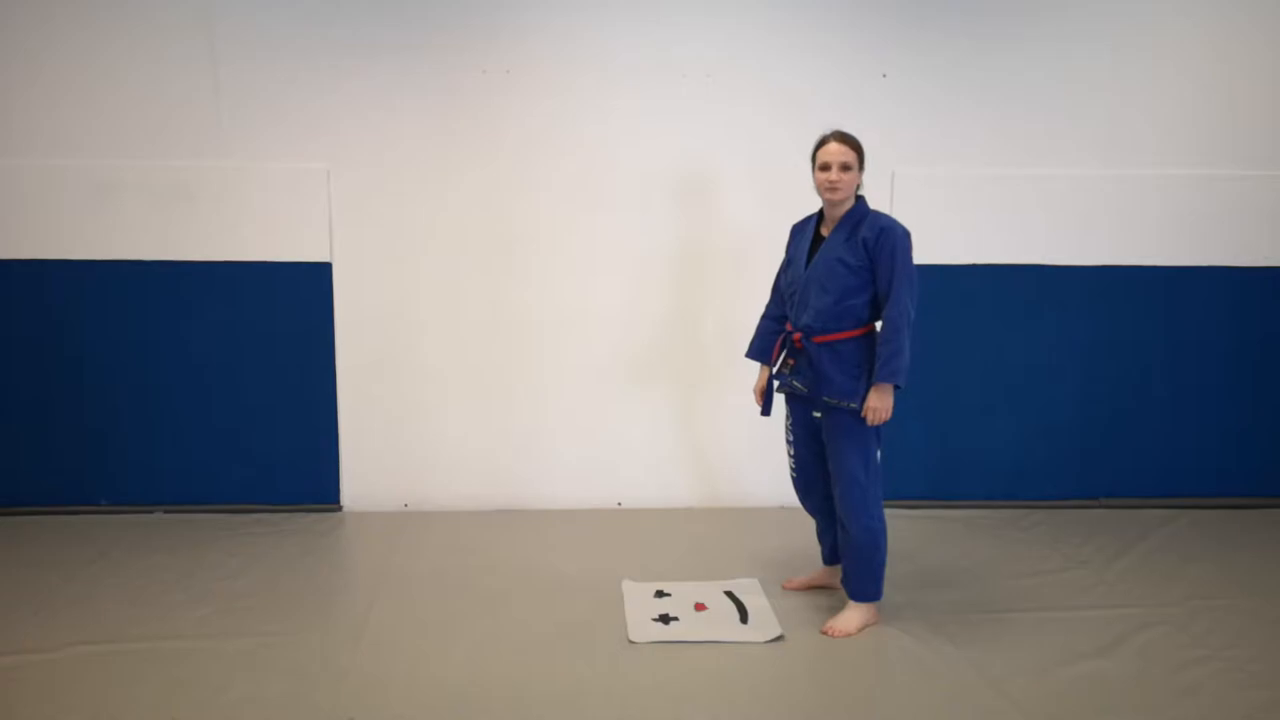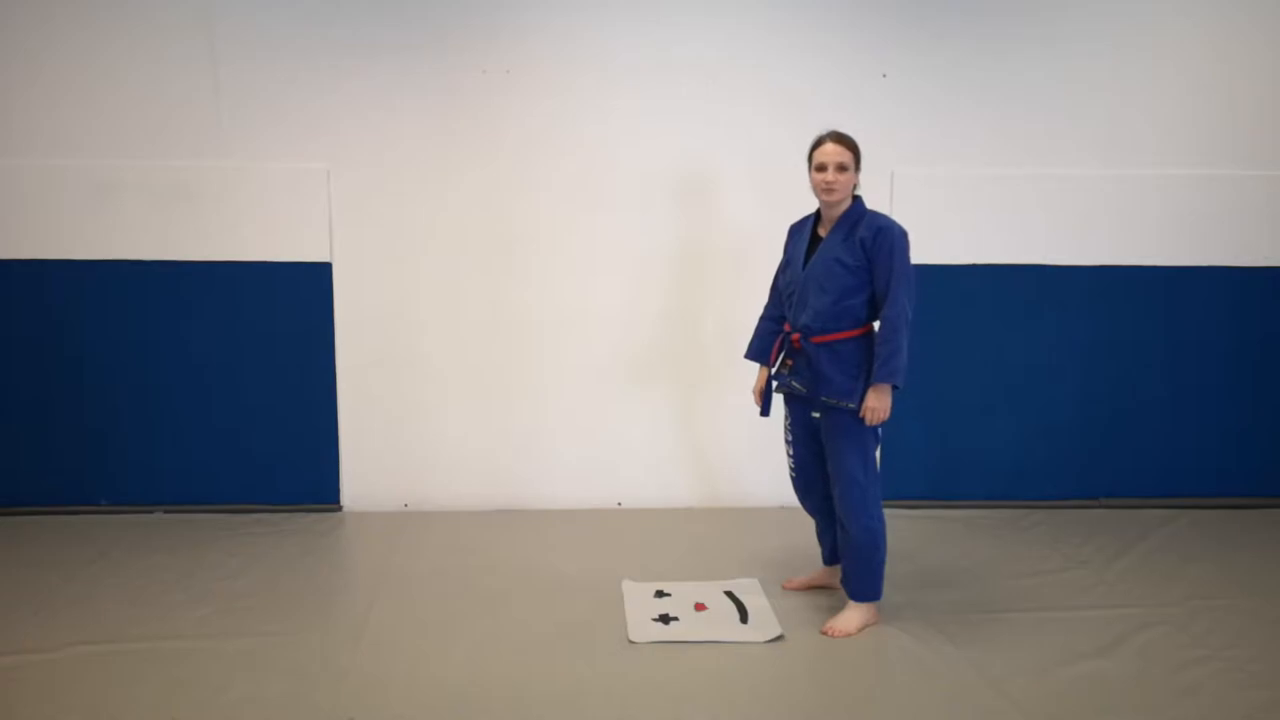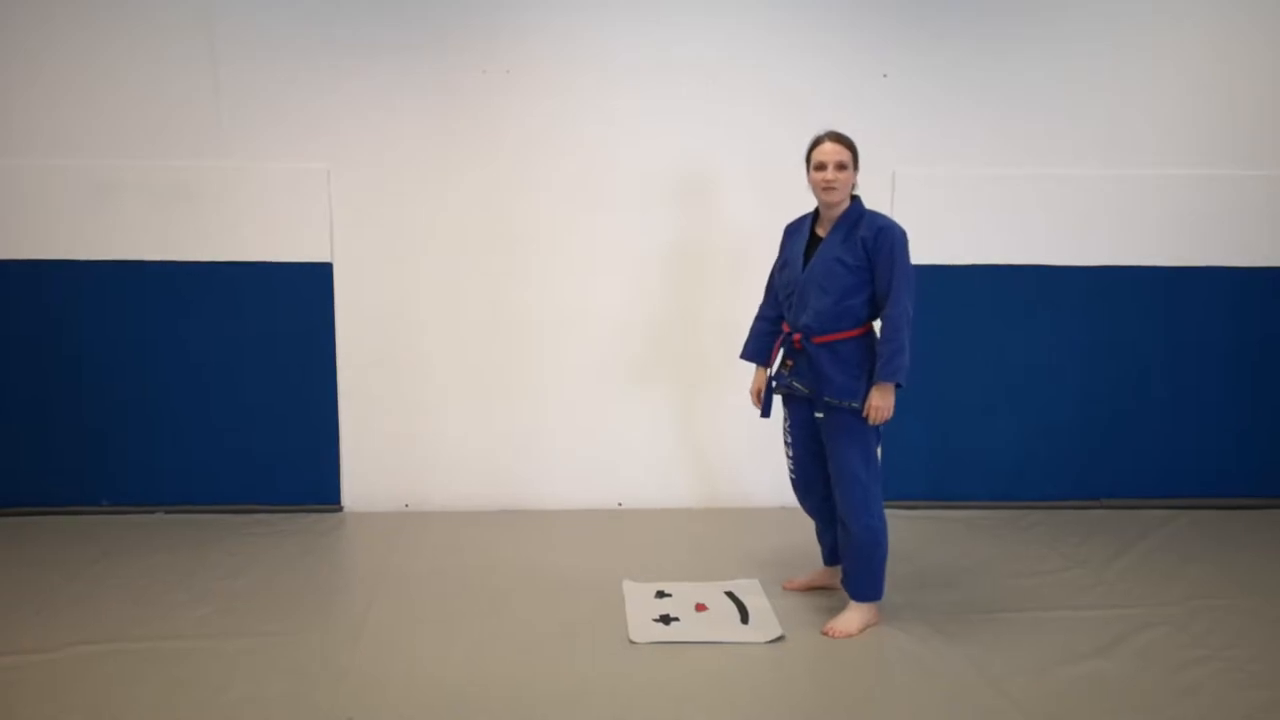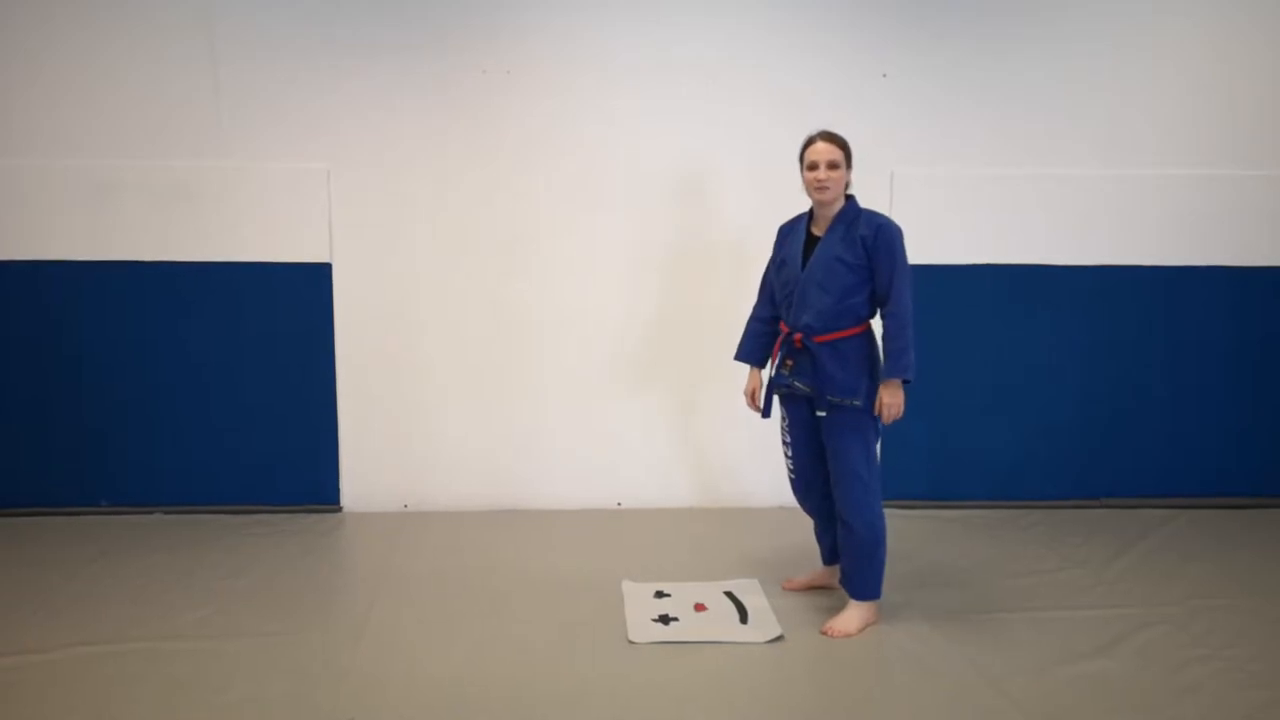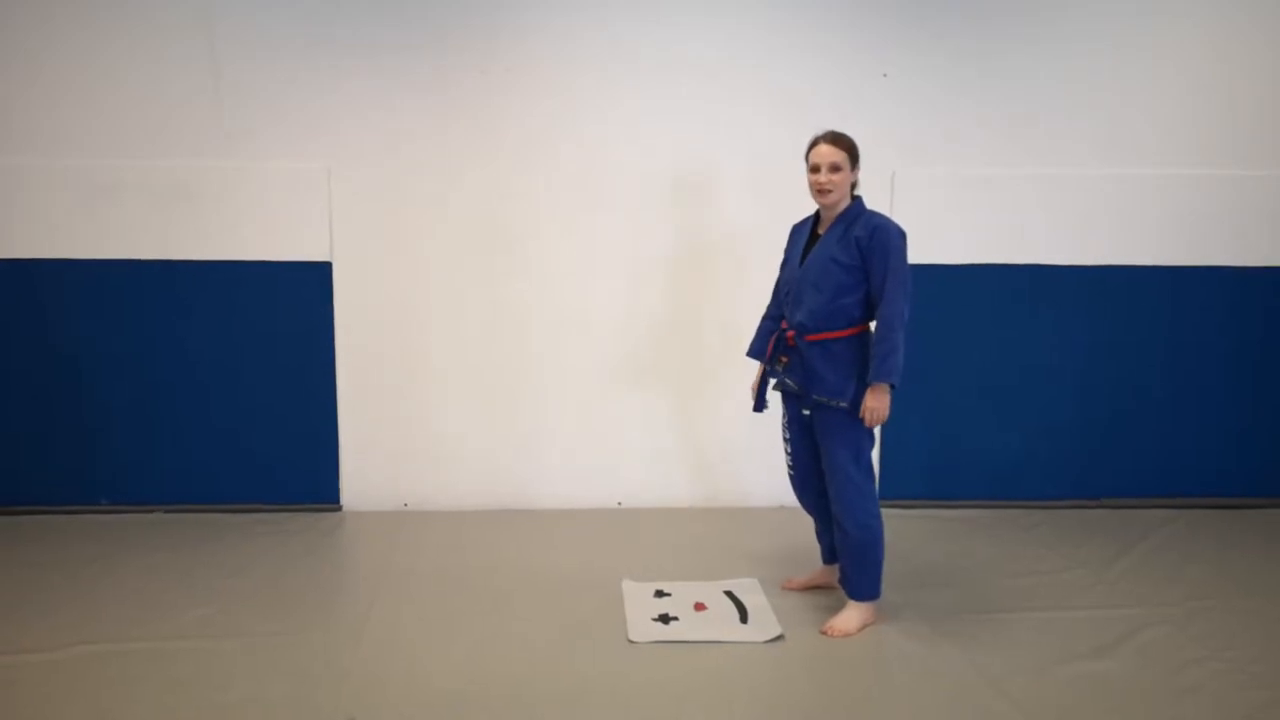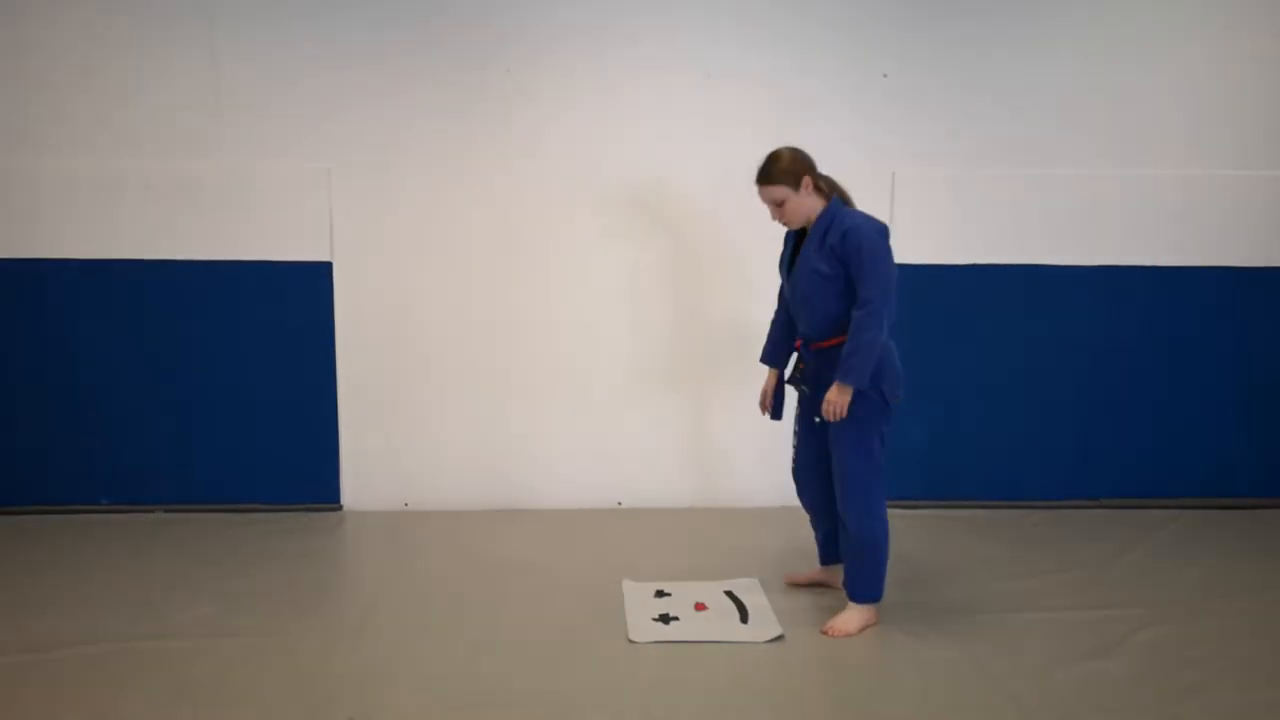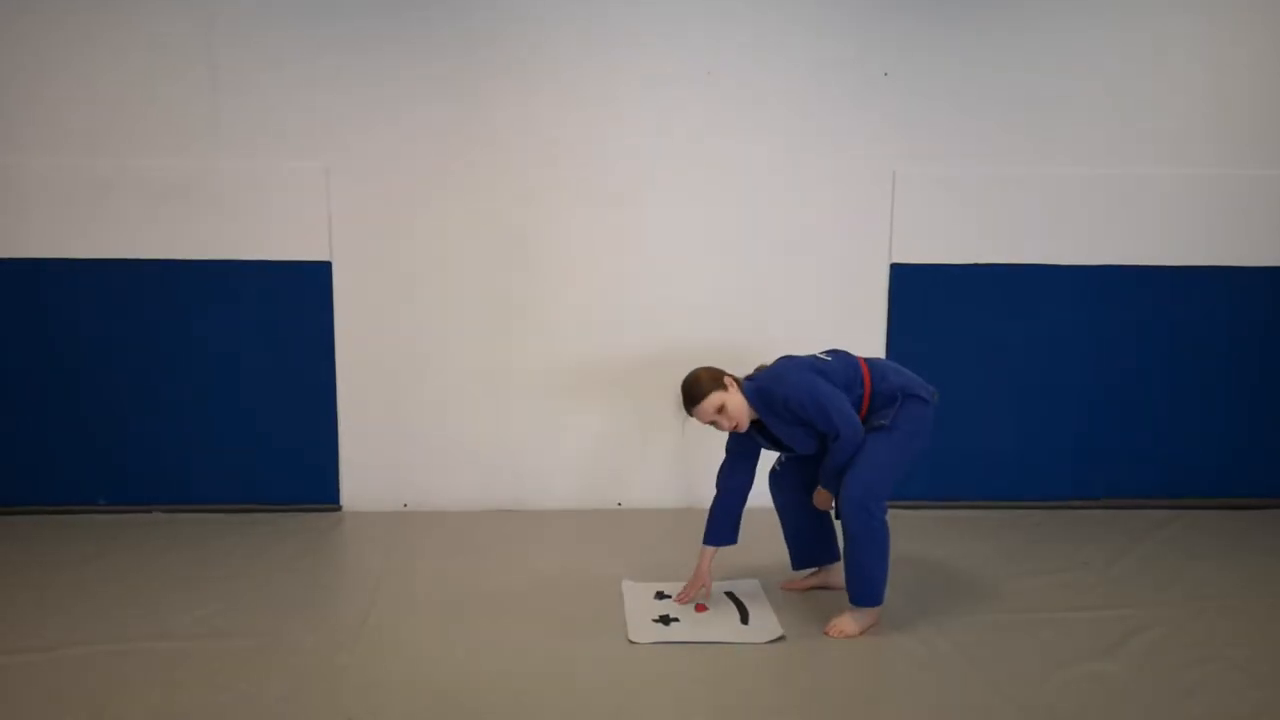
dt=0.7s
person 1, frame 1
left shoulder: (883, 234)
right shoulder: (802, 232)
left elbow: (897, 314)
right elbow: (779, 302)
left wrist: (885, 384)
right wrist: (766, 364)
left hip: (850, 376)
right hip: (803, 373)
left knee: (854, 489)
right knee: (812, 481)
left ankle: (865, 600)
right ankle: (834, 566)
person 1, frame 2
left shoulder: (881, 233)
right shoulder: (799, 232)
left elbow: (895, 314)
right elbow: (778, 302)
left wrist: (883, 385)
right wrist: (765, 363)
left hip: (848, 376)
right hip: (802, 373)
left knee: (854, 488)
right knee: (811, 481)
left ankle: (865, 600)
right ankle: (834, 566)
person 1, frame 3
left shoulder: (880, 233)
right shoulder: (795, 232)
left elbow: (896, 313)
right elbow: (773, 302)
left wrist: (886, 383)
right wrist: (762, 364)
left hip: (848, 375)
right hip: (799, 372)
left knee: (854, 488)
right knee: (810, 481)
left ankle: (865, 600)
right ankle: (834, 566)
person 1, frame 4
left shoulder: (876, 231)
right shoulder: (789, 233)
left elbow: (896, 310)
right elbow: (767, 304)
left wrist: (894, 379)
right wrist: (756, 366)
left hip: (848, 373)
right hip: (797, 371)
left knee: (854, 486)
right knee: (809, 481)
left ankle: (864, 599)
right ankle: (834, 566)
person 1, frame 5
left shoulder: (877, 232)
right shoulder: (802, 232)
left elbow: (892, 314)
right elbow: (780, 301)
left wrist: (880, 384)
right wrist: (764, 362)
left hip: (843, 376)
right hip: (798, 372)
left knee: (849, 486)
right knee: (809, 480)
left ankle: (863, 599)
right ankle: (834, 566)
person 1, frame 6
left shoulder: (858, 232)
right shoulder: (797, 239)
left elbow: (873, 311)
right elbow: (788, 310)
left wrist: (846, 382)
right wrist: (775, 368)
left hip: (858, 378)
right hip: (817, 373)
left knee: (857, 486)
right knee: (810, 475)
left ankle: (864, 601)
right ankle: (834, 566)
person 1, frame 7
left shoulder: (786, 385)
right shoulder: (745, 426)
left elbow: (848, 431)
right elbow: (730, 490)
left wrist: (827, 486)
right wrist: (703, 566)
left hip: (902, 405)
right hip: (861, 411)
left knee: (858, 495)
right knee: (789, 478)
left ankle: (867, 608)
right ankle: (828, 569)
